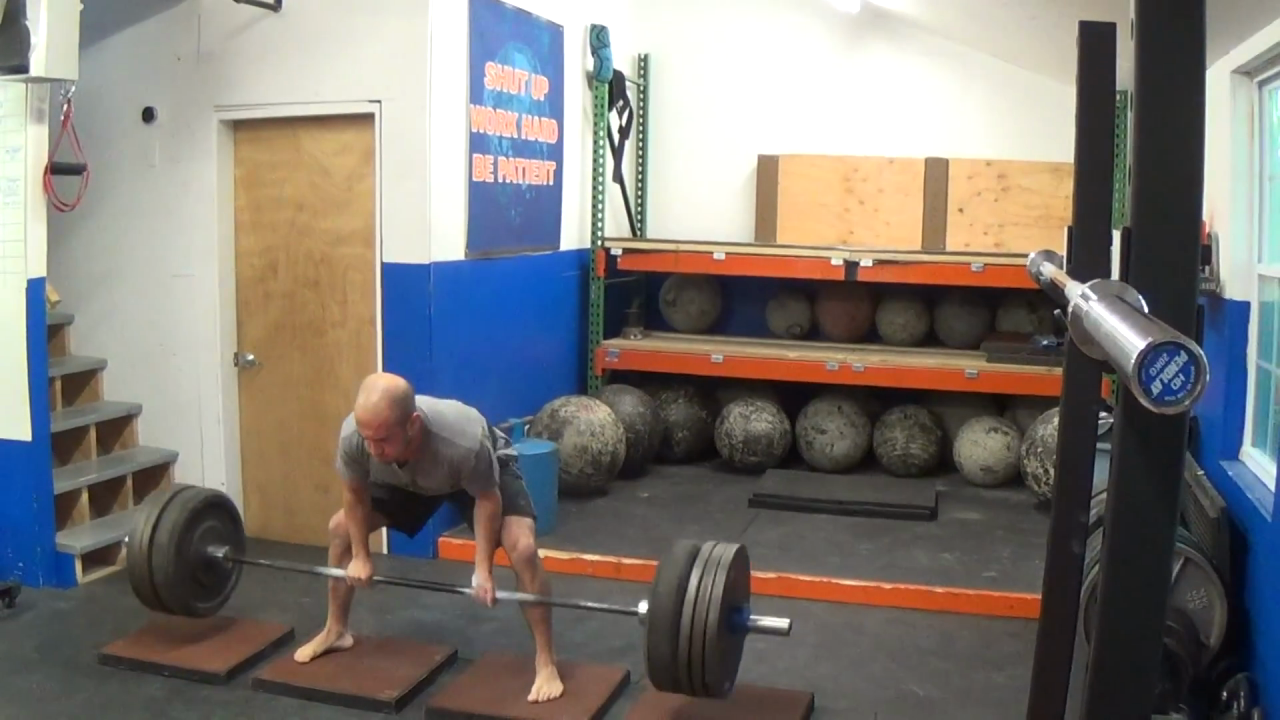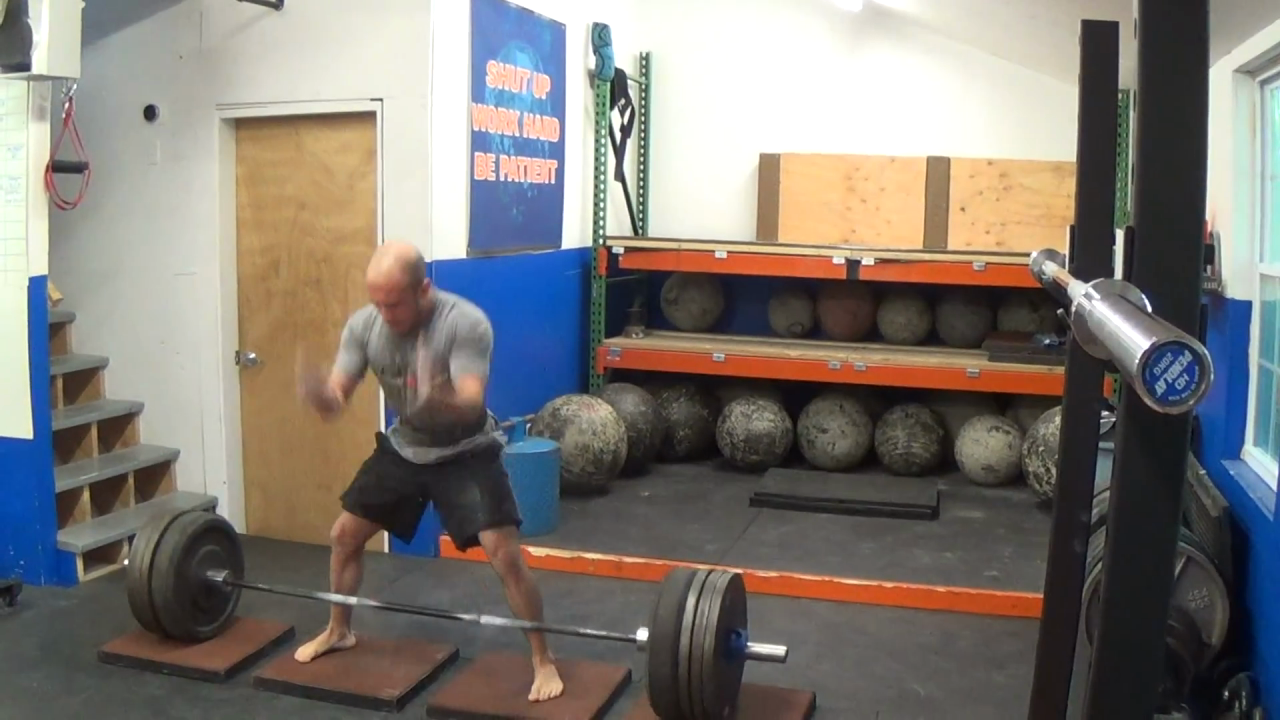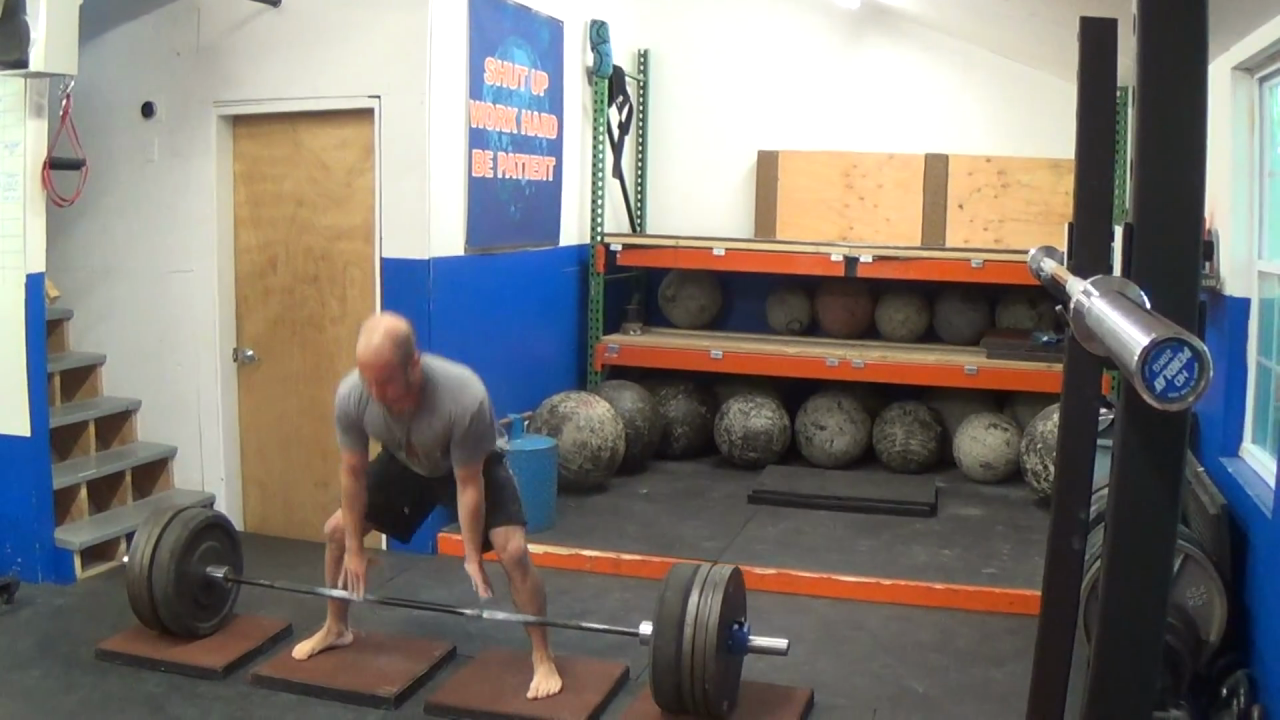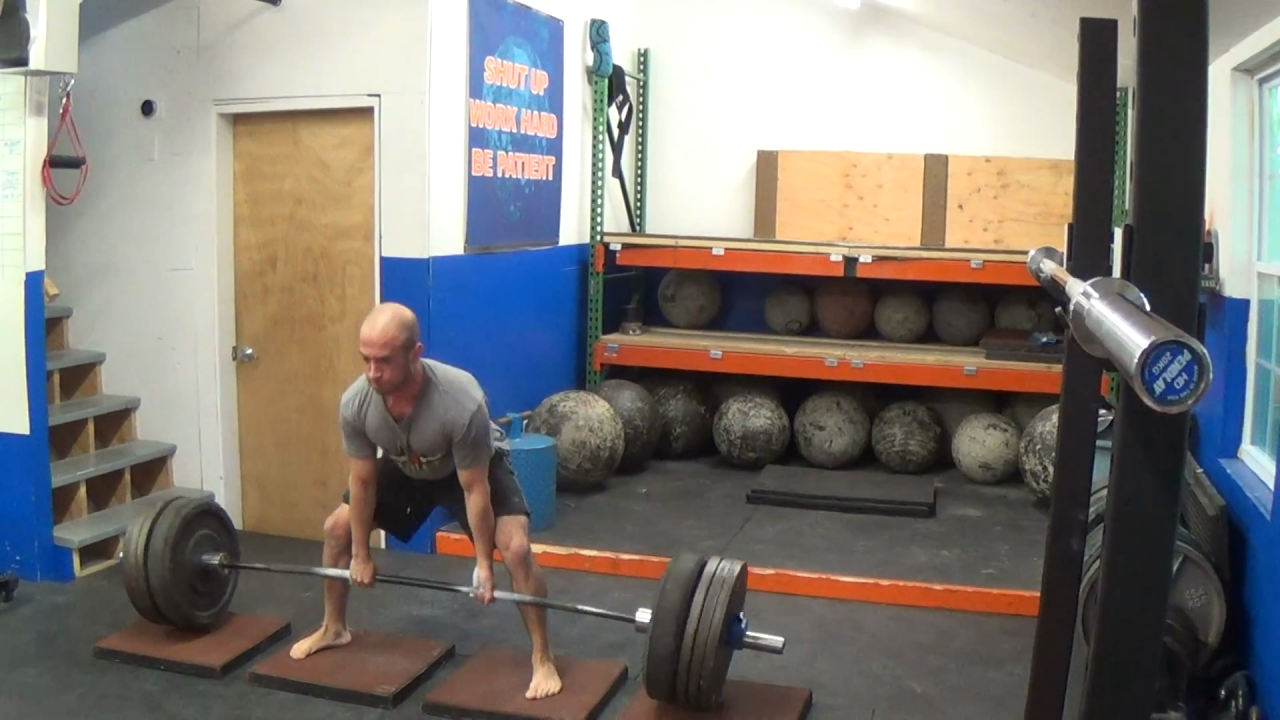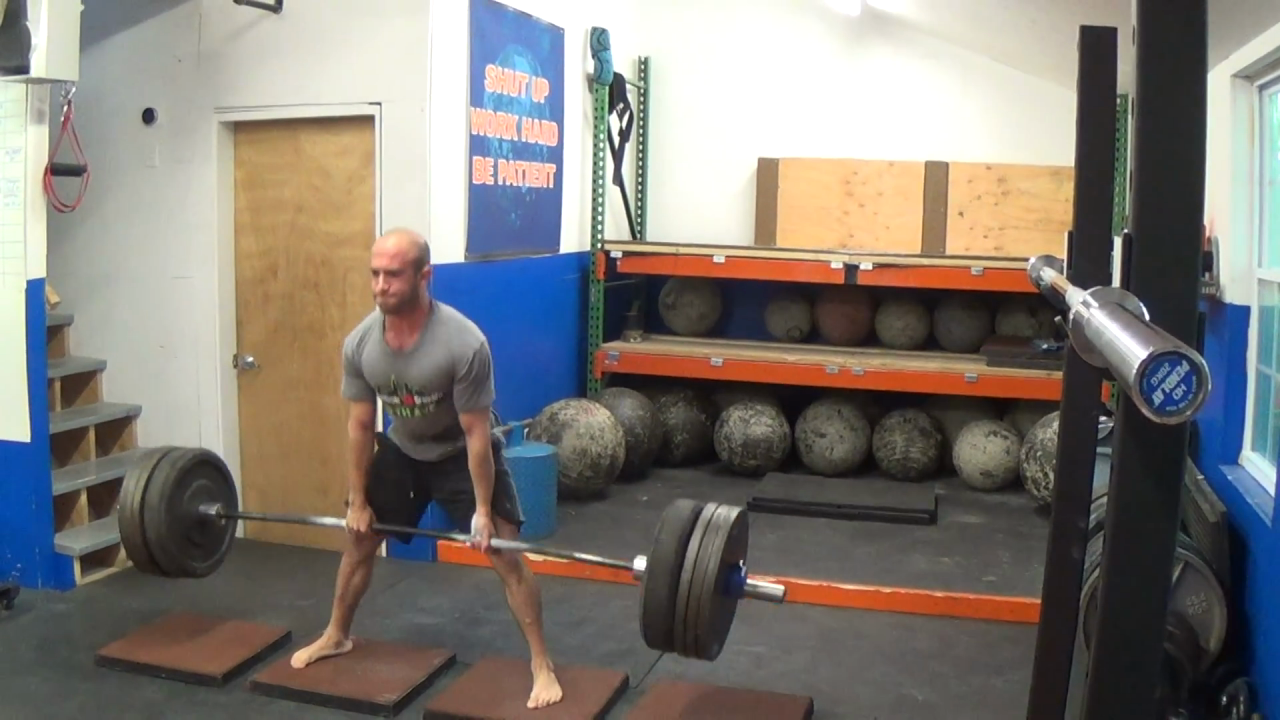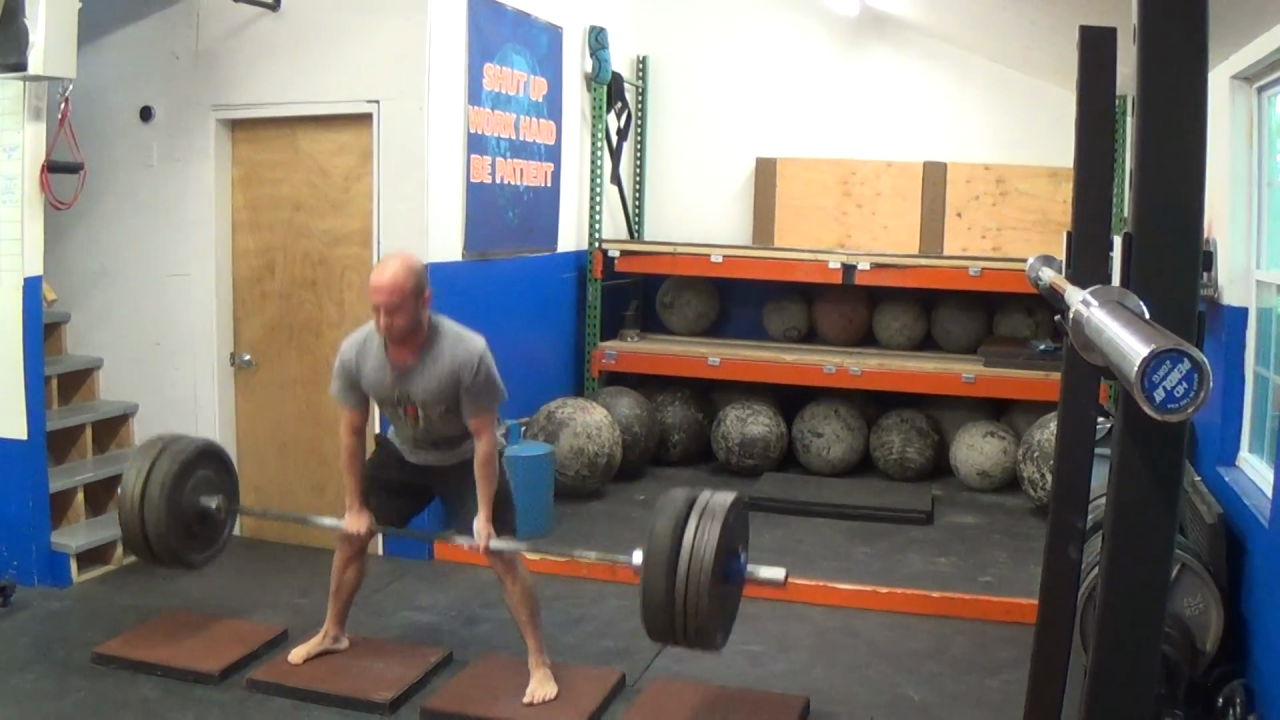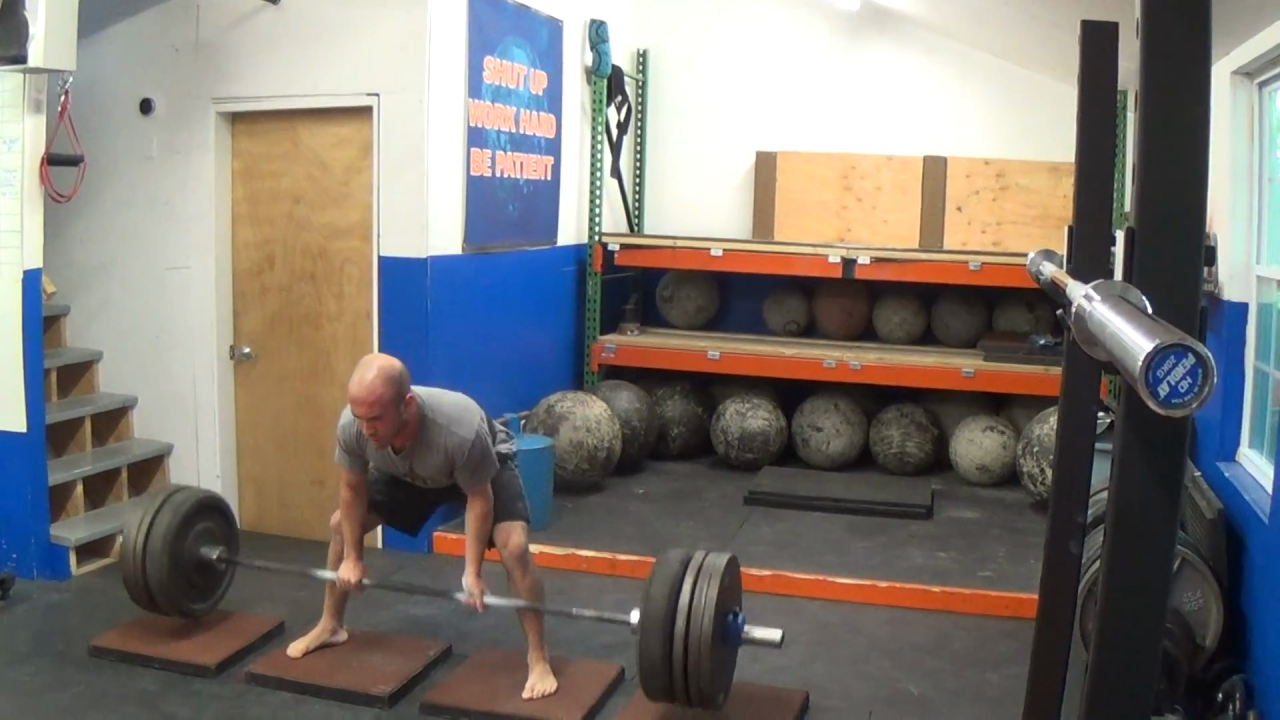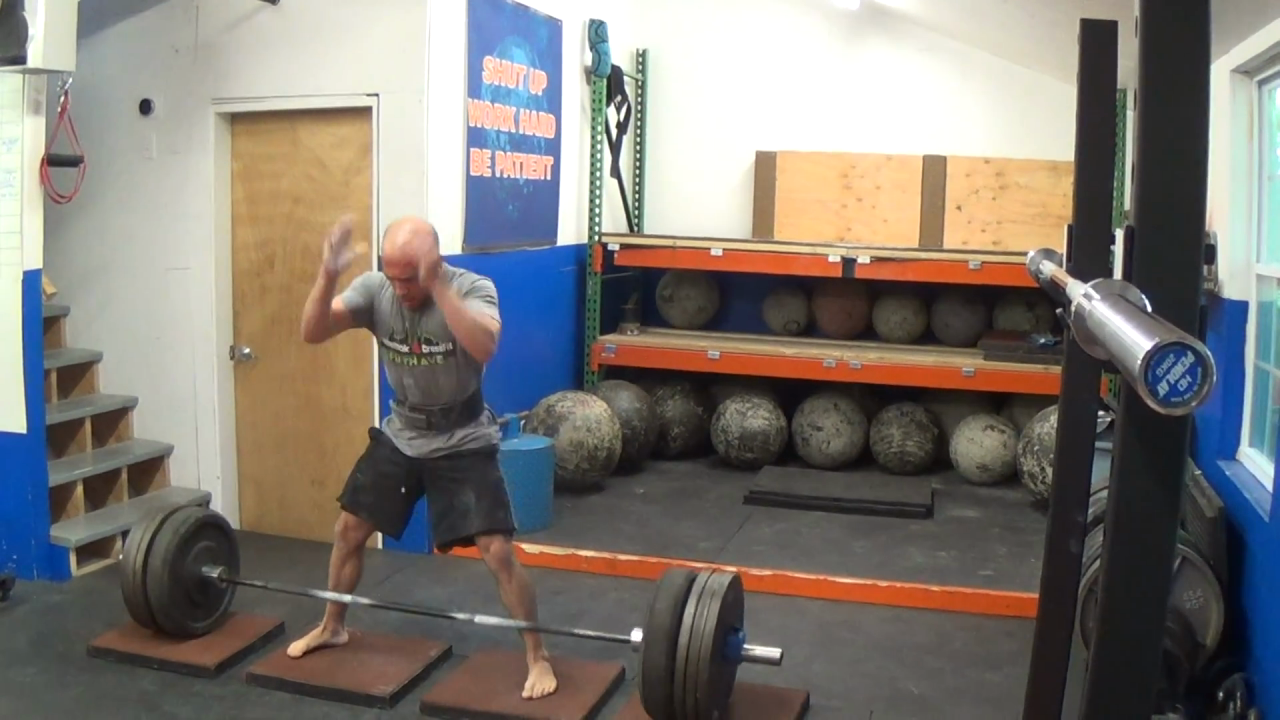
dt=0.4s
person 1, frame 1
left shoulder: (465, 440)
right shoulder: (352, 437)
left elbow: (487, 499)
right elbow: (355, 494)
left wrist: (483, 568)
right wrist: (361, 557)
left hip: (485, 471)
left knee: (522, 549)
right knee: (340, 527)
left ankle: (545, 663)
right ankle: (335, 631)
person 1, frame 2
left shoulder: (465, 323)
right shoulder: (363, 323)
left elbow: (471, 400)
right elbow: (336, 394)
left wrist: (434, 396)
right wrist: (320, 392)
left hip: (468, 450)
right hip: (402, 449)
left knee: (505, 554)
right knee: (344, 536)
left ankle: (543, 662)
right ankle: (338, 631)
person 1, frame 3
left shoulder: (464, 399)
right shoulder: (351, 395)
left elbow: (471, 485)
right elbow: (353, 472)
left wrist: (472, 558)
right wrist: (353, 548)
left hip: (476, 470)
right hip: (403, 467)
left knee: (513, 550)
right knee: (336, 534)
left ankle: (543, 659)
right ankle: (336, 628)
person 1, frame 4
left shoulder: (463, 402)
right shoulder: (355, 404)
left elbow: (474, 488)
right elbow: (362, 480)
left wrist: (483, 563)
right wrist: (361, 555)
left hip: (478, 465)
right hip: (404, 468)
left knee: (516, 548)
right knee: (337, 529)
left ankle: (542, 658)
right ankle: (334, 628)
person 1, frame 5
left shoulder: (464, 343)
right shoulder: (358, 344)
left elbow: (476, 433)
right elbow: (360, 426)
left wrist: (482, 511)
right wrist: (357, 502)
left hip: (462, 451)
right hip: (401, 452)
left knee: (505, 553)
right knee: (358, 540)
left ankle: (542, 665)
right ankle: (336, 636)
person 1, frame 6
left shoulder: (467, 353)
right shoulder: (355, 352)
left elbow: (485, 437)
right elbow: (352, 432)
left wrist: (485, 515)
right wrist: (354, 505)
left hip: (461, 458)
right hip: (401, 454)
left knee: (503, 555)
right knee: (350, 538)
left ankle: (538, 664)
right ankle: (332, 634)
person 1, frame 7
left shoulder: (462, 427)
right shoulder: (350, 427)
left elbow: (479, 499)
right elbow: (353, 489)
left wrist: (472, 571)
right wrist: (350, 558)
left hip: (483, 467)
left knee: (514, 547)
right knee: (341, 524)
left ankle: (538, 658)
right ankle: (330, 625)
person 1, frame 8
left shoulder: (472, 288)
right shoulder: (372, 289)
left elbow: (482, 347)
right elbow: (312, 333)
left wrist: (437, 285)
right wrist: (328, 273)
left hip: (464, 443)
right hip: (397, 437)
left knee: (498, 552)
right knee: (347, 532)
left ankle: (538, 657)
right ankle: (331, 628)
